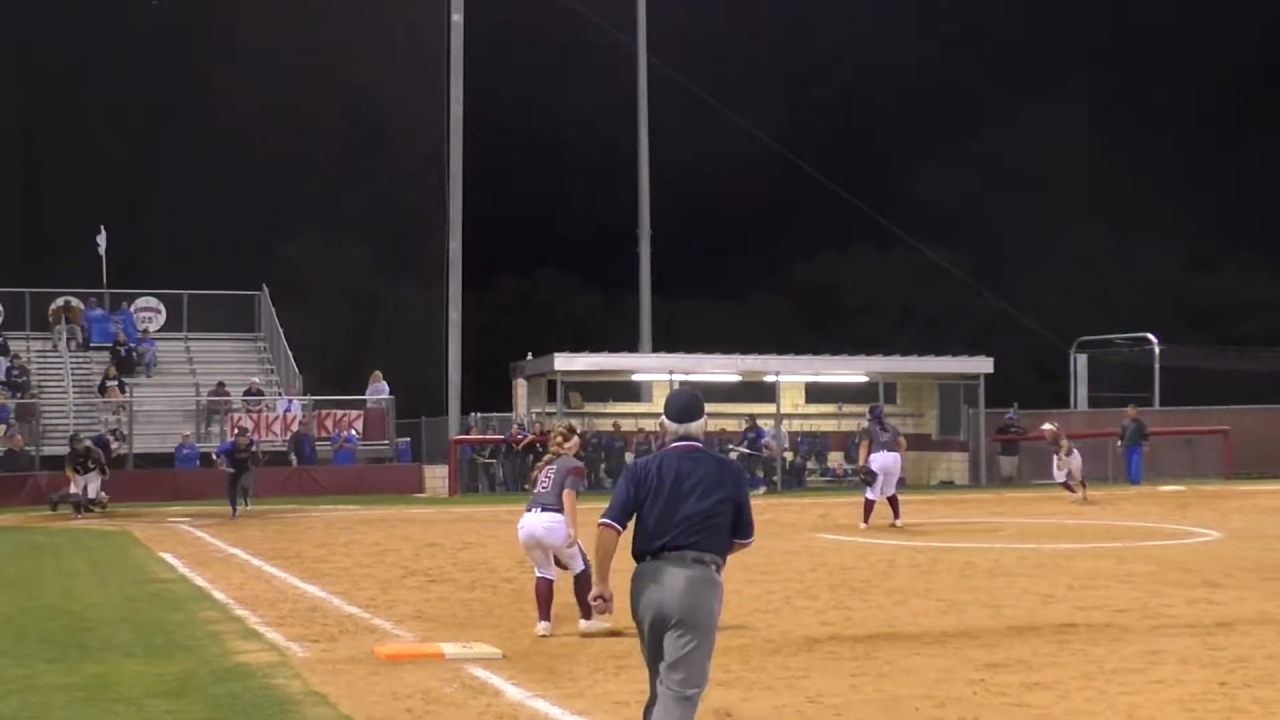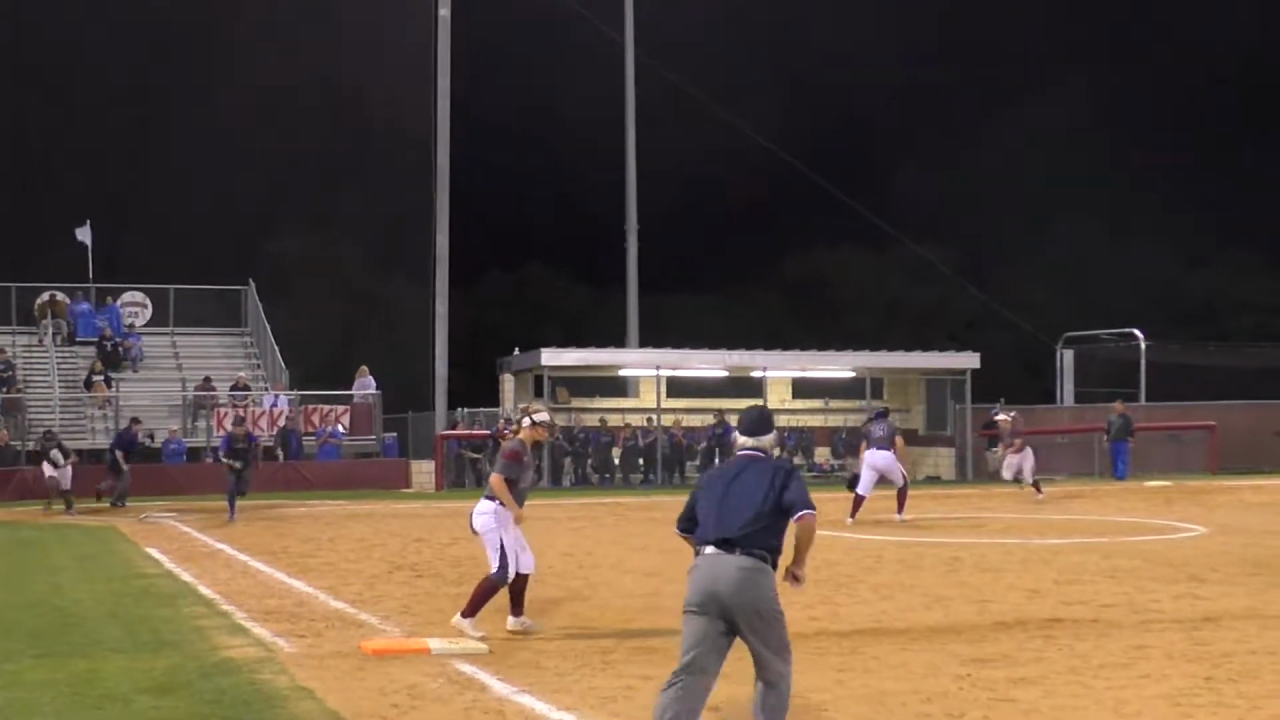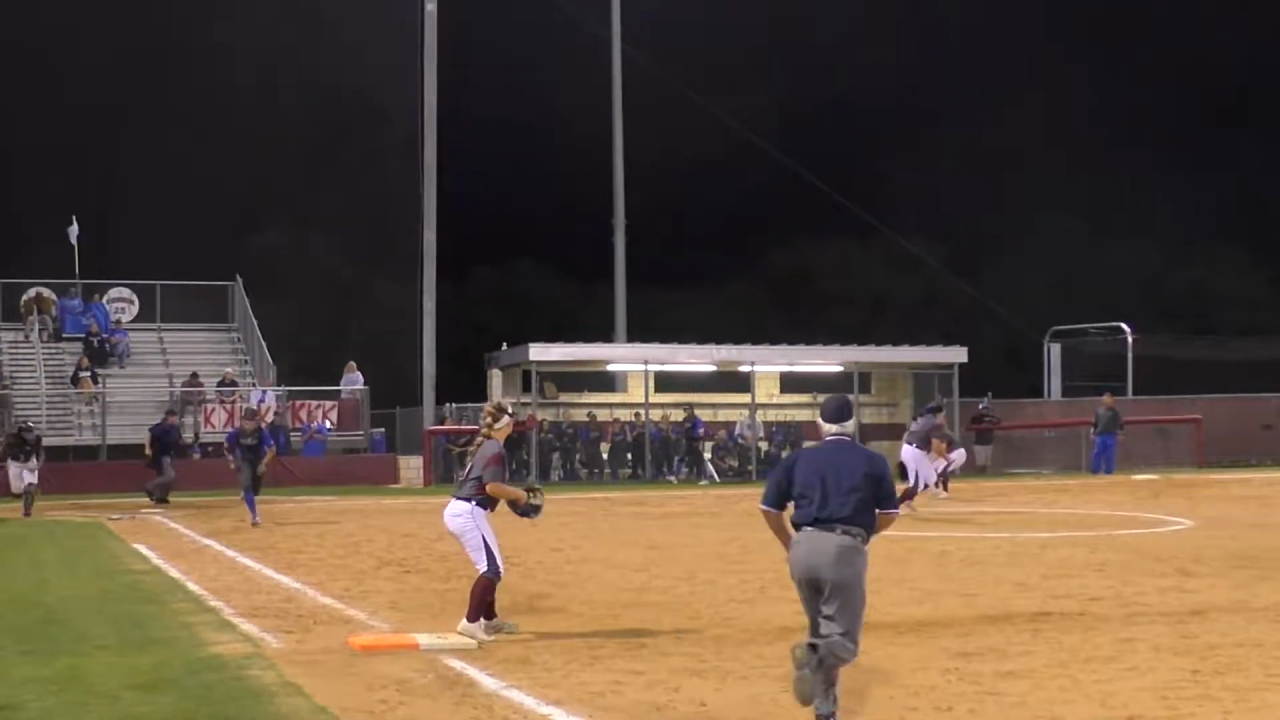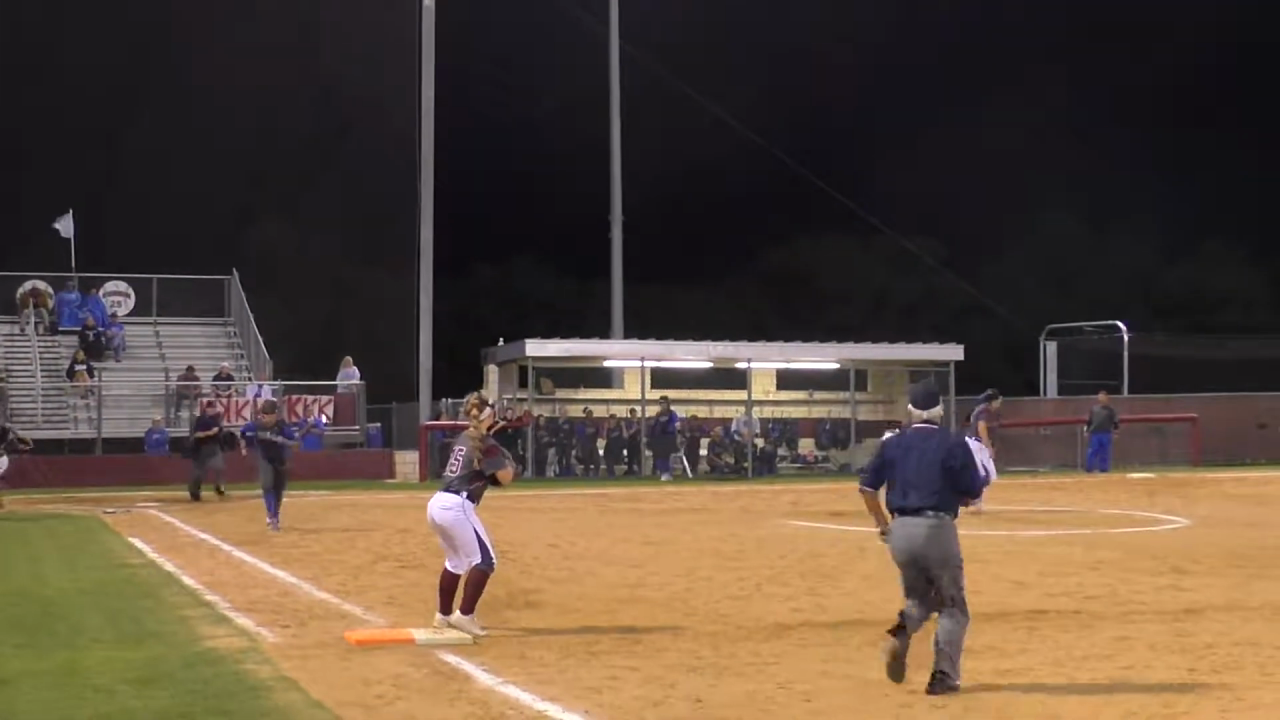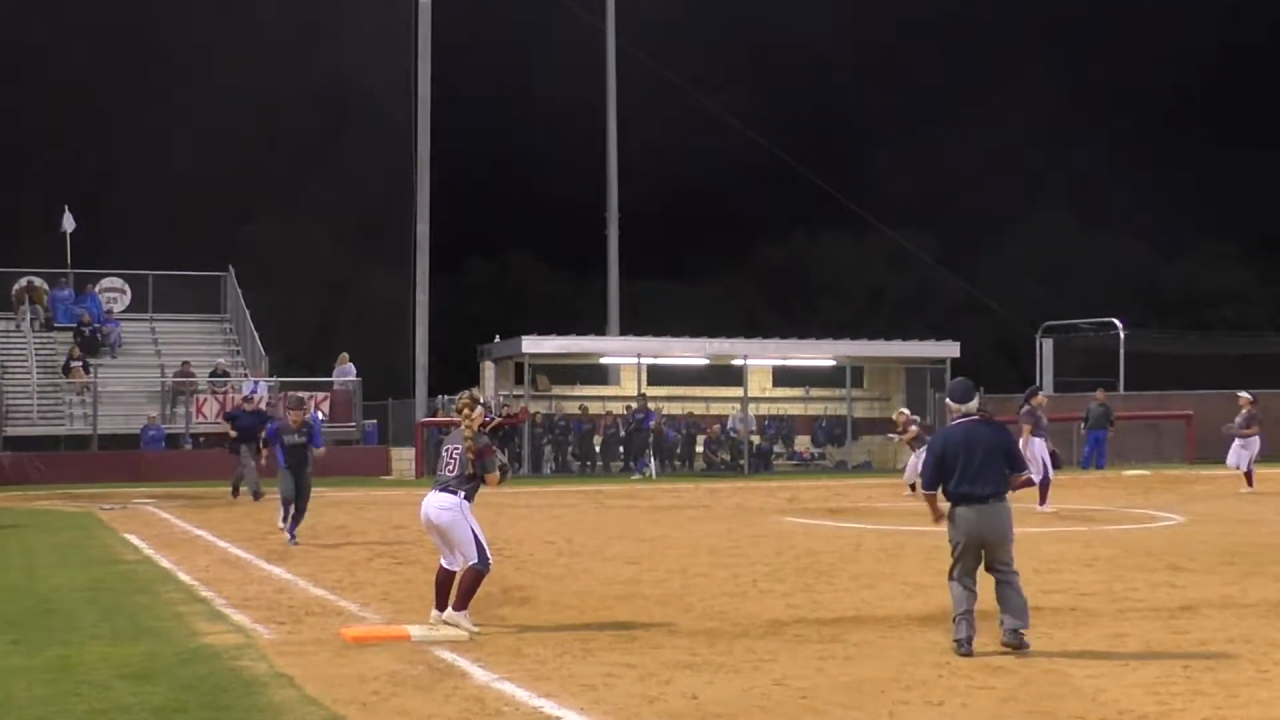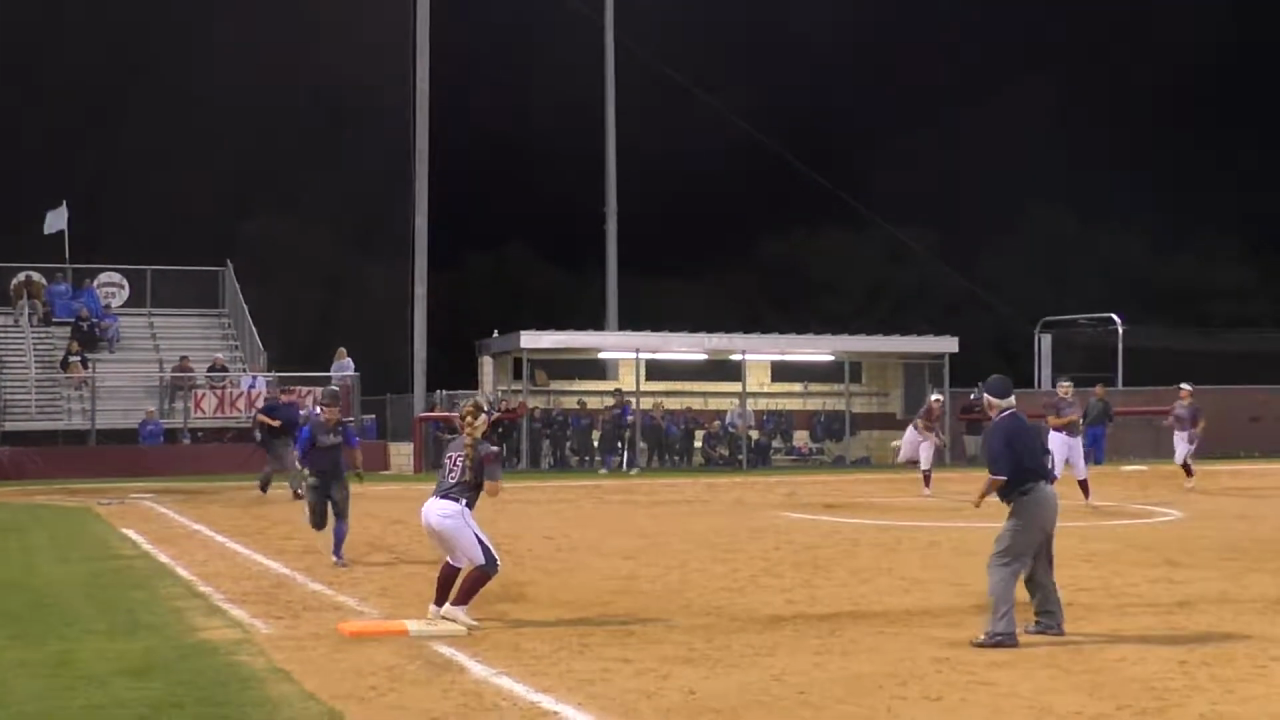
dt=0.4s
person 1, frame 1
left shoulder: (641, 469)
right shoulder: (730, 471)
left elbow: (609, 525)
right elbow: (743, 539)
left wrist: (601, 582)
left hip: (649, 582)
right hip: (699, 584)
left knee: (661, 683)
right knee: (679, 690)
person 1, frame 2
left shoulder: (712, 477)
right shoulder: (783, 473)
left elbow: (685, 530)
right elbow: (806, 518)
right wrist: (798, 564)
left hip: (704, 573)
right hip: (750, 576)
left knee: (689, 675)
right knee: (774, 670)
person 1, frame 3
left shoulder: (800, 458)
right shoulder: (872, 461)
left elbow: (769, 506)
right elbow: (887, 515)
left wrist: (789, 544)
left hip: (804, 549)
right hip: (846, 551)
left knee: (821, 630)
right knee: (842, 641)
right ankle: (812, 657)
person 1, frame 4
left shoulder: (892, 444)
right shoulder: (954, 445)
left elbow: (867, 487)
right elbow: (973, 495)
left wrist: (881, 521)
left hip: (901, 531)
right hip: (938, 531)
left knee: (920, 599)
right knee: (952, 608)
left ankle: (901, 633)
right ankle: (944, 674)
person 1, frame 5
left shoulder: (942, 438)
right shoulder: (999, 431)
left elbow: (928, 488)
right elbow: (1020, 472)
left wrist: (935, 509)
left hip: (962, 517)
right hip: (997, 513)
left knee: (962, 579)
right knee: (1005, 575)
left ankle: (963, 638)
right ankle: (1014, 630)
person 1, frame 6
left shoulder: (998, 430)
right shoulder: (1024, 423)
left elbow: (999, 476)
left wrist: (981, 495)
left hip: (1027, 504)
right hip: (1045, 497)
left knee: (1001, 565)
right knee: (1039, 565)
left ankle: (1002, 631)
right ankle: (1050, 620)
person 2, frame 1
left shoulder: (545, 465)
right shoulder: (575, 466)
right elbow: (568, 496)
right wrist: (572, 528)
left hip: (526, 522)
right hip: (552, 523)
left knee: (544, 573)
right knee: (581, 569)
left ankle: (543, 623)
right ankle: (587, 620)
person 2, frame 2
left shoulder: (524, 449)
right shoulder: (514, 448)
right elbow: (495, 480)
right wrist: (514, 507)
left hip: (501, 513)
right hip: (493, 513)
left knee: (524, 563)
right knee: (502, 572)
left ankle: (516, 618)
right ankle: (465, 617)
person 2, frame 3
left shoulder: (487, 446)
right shoulder: (495, 450)
right elbow: (492, 487)
left wrist: (513, 495)
right wrist: (518, 494)
left hip: (459, 511)
right hip: (468, 513)
left knee: (492, 567)
right knee: (492, 569)
left ankle: (489, 619)
right ankle: (471, 623)
person 2, frame 4
left shoulder: (463, 439)
right shoulder: (486, 443)
right elbow: (505, 477)
left wrist: (490, 473)
right wrist: (508, 466)
left hip: (437, 504)
right hip: (457, 506)
left knee: (455, 561)
right knee: (484, 561)
left ankle: (444, 615)
right ankle: (464, 616)
person 2, frame 5
left shoulder: (450, 439)
right shoulder: (481, 441)
right elbow: (493, 480)
right wrist: (497, 467)
left hip: (430, 503)
right hip: (453, 506)
left knee: (451, 559)
right knee: (480, 561)
left ankle: (439, 612)
right ankle: (456, 612)
person 2, frame 6
left shoulder: (452, 445)
right shoulder: (485, 450)
right elbow: (491, 490)
right wrist: (499, 485)
left hip: (430, 509)
right hip: (453, 513)
left knee: (458, 557)
right knee: (488, 563)
left ankle: (437, 607)
right ankle: (455, 607)
